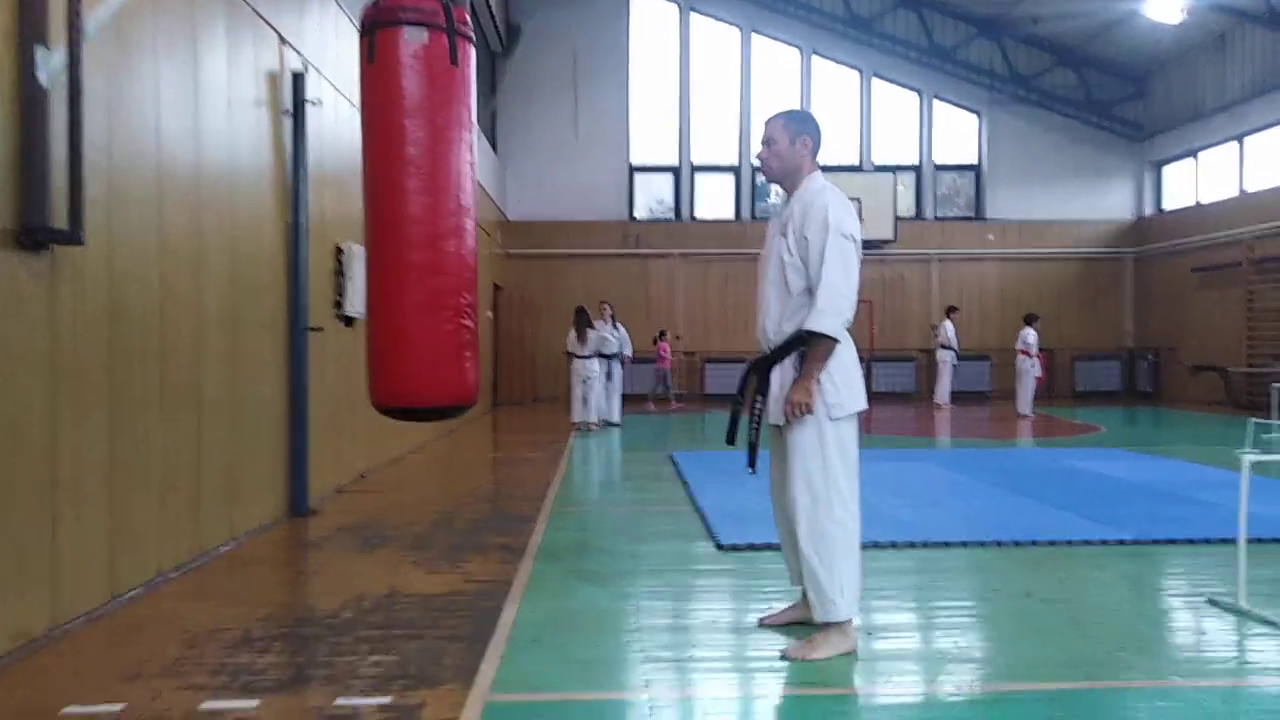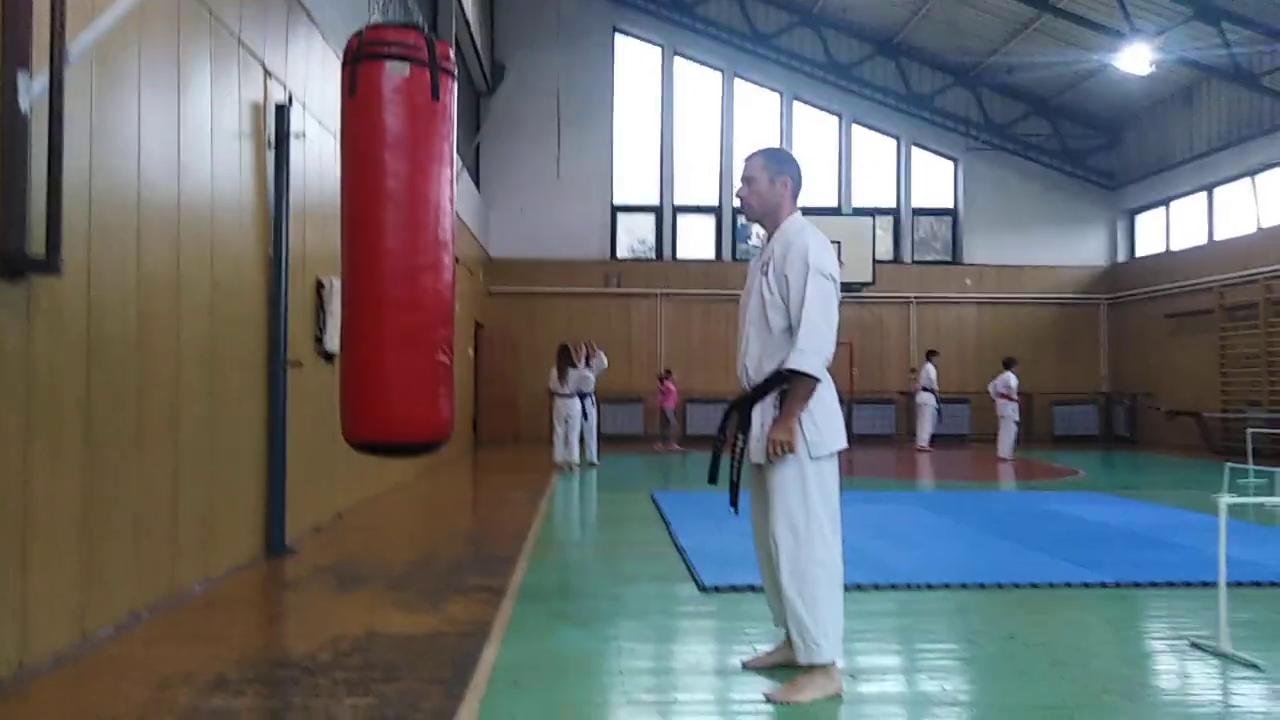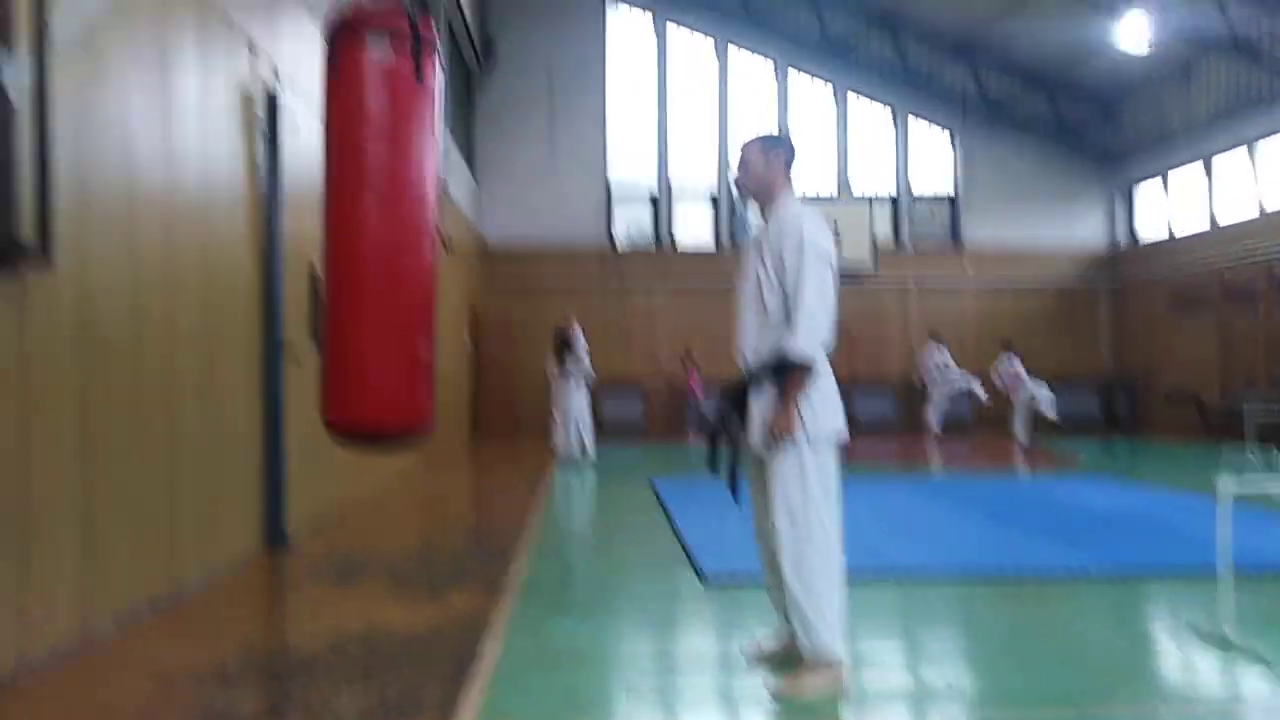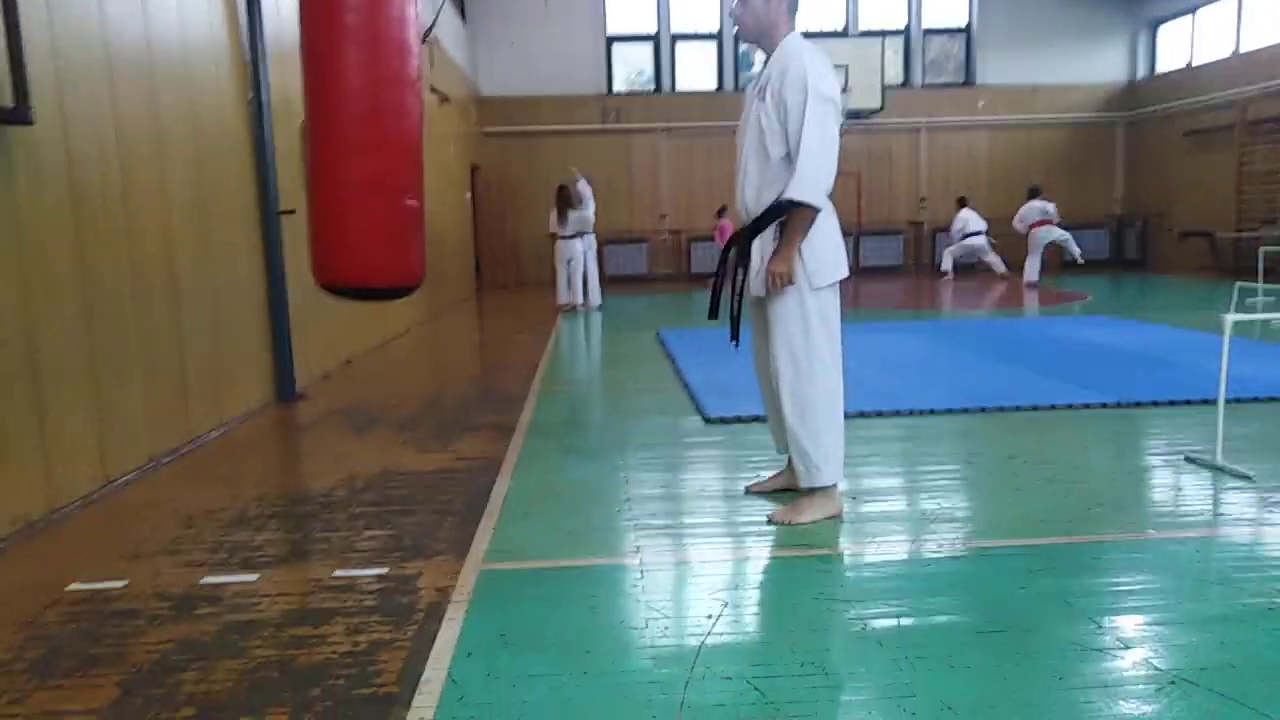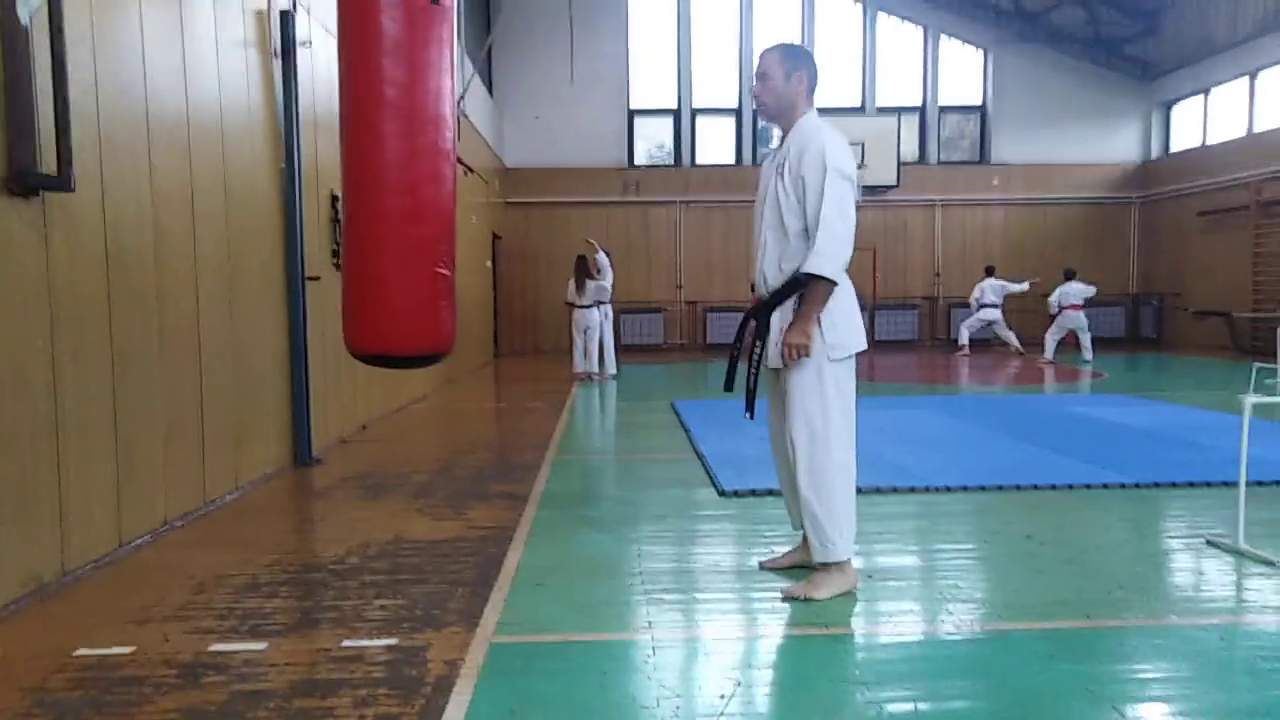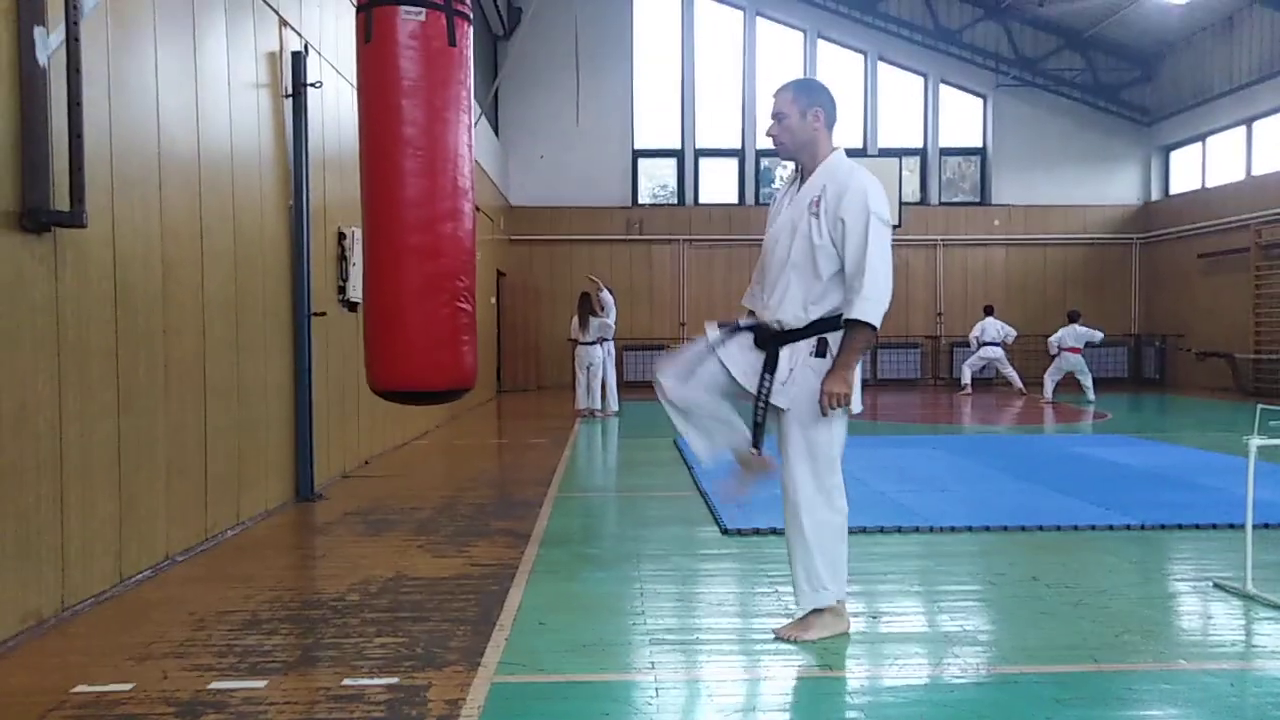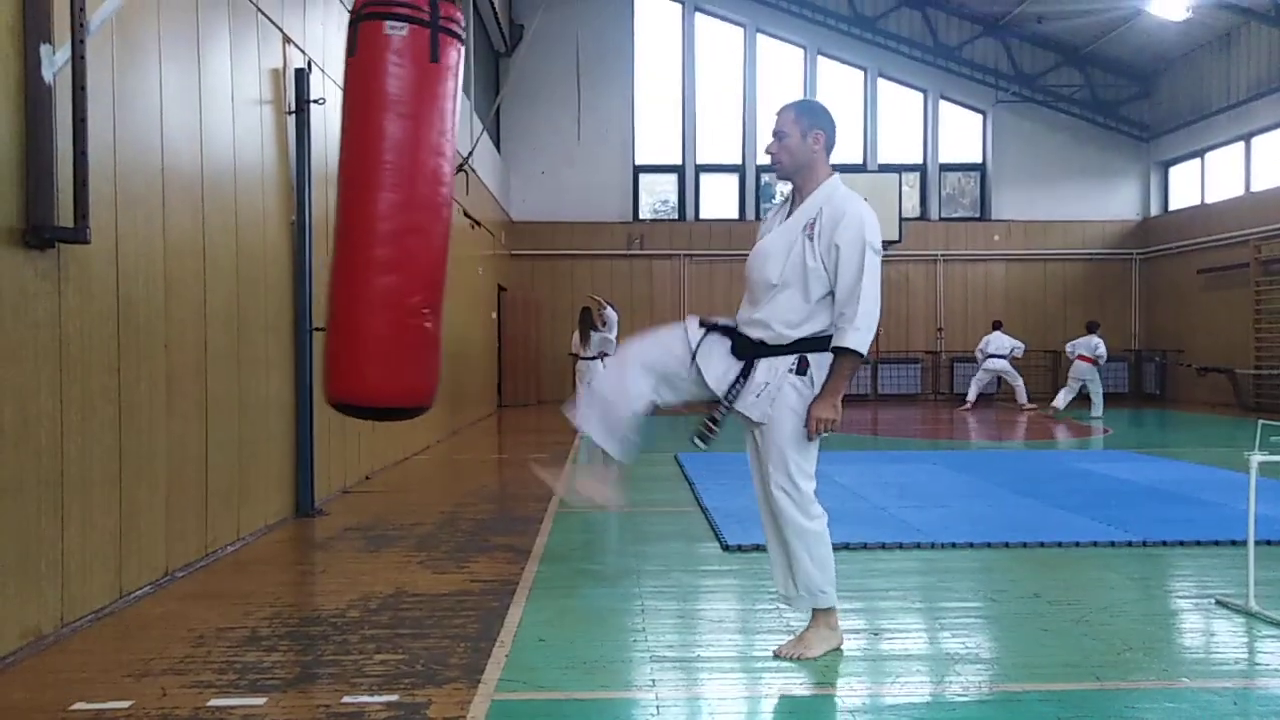
dt=0.4s
person 1, frame 1
left shoulder: (824, 206)
right shoulder: (789, 212)
left elbow: (833, 303)
left wrist: (807, 378)
left hip: (814, 376)
right hip: (787, 375)
left knee: (821, 500)
right knee: (793, 495)
left ankle: (838, 622)
right ankle: (812, 597)
person 1, frame 2
left shoulder: (804, 245)
right shoulder: (770, 251)
left elbow: (814, 342)
left wrist: (788, 417)
left hip: (795, 416)
right hip: (769, 414)
left knee: (804, 539)
right knee: (775, 537)
left ankle: (822, 666)
right ankle: (795, 640)
person 1, frame 3
left shoulder: (800, 228)
right shoulder: (768, 233)
left elbow: (811, 326)
left wrist: (787, 405)
left hip: (794, 402)
right hip: (767, 399)
left knee: (804, 524)
right knee: (777, 522)
left ankle: (824, 654)
right ankle: (796, 631)
person 1, frame 4
left shoulder: (803, 68)
right shoulder: (770, 75)
left elbow: (814, 168)
left wrist: (787, 246)
left hip: (795, 243)
right hip: (770, 242)
left knee: (804, 366)
right knee: (777, 364)
left ankle: (824, 488)
right ankle: (797, 467)
person 1, frame 5
left shoulder: (821, 145)
right shoulder: (782, 154)
left elbow: (832, 245)
left wrist: (804, 321)
right wrist: (763, 317)
left hip: (816, 320)
right hip: (784, 319)
left knee: (817, 440)
right knee: (790, 439)
left ankle: (837, 563)
right ankle: (812, 541)
person 1, frame 6
left shoulder: (856, 188)
right shoulder: (789, 191)
left elbow: (872, 291)
left wrist: (844, 369)
right wrist: (729, 336)
left hip: (813, 356)
right hip: (766, 344)
left knee: (811, 481)
right knee: (676, 380)
left ankle: (828, 607)
right ankle: (750, 449)
person 1, frame 7
left shoulder: (851, 216)
right shoulder: (783, 210)
left elbow: (859, 317)
left wrist: (832, 395)
left hip: (789, 375)
right hip: (736, 351)
left knee: (788, 497)
right knee: (635, 357)
left ankle: (825, 623)
right ankle: (600, 464)
